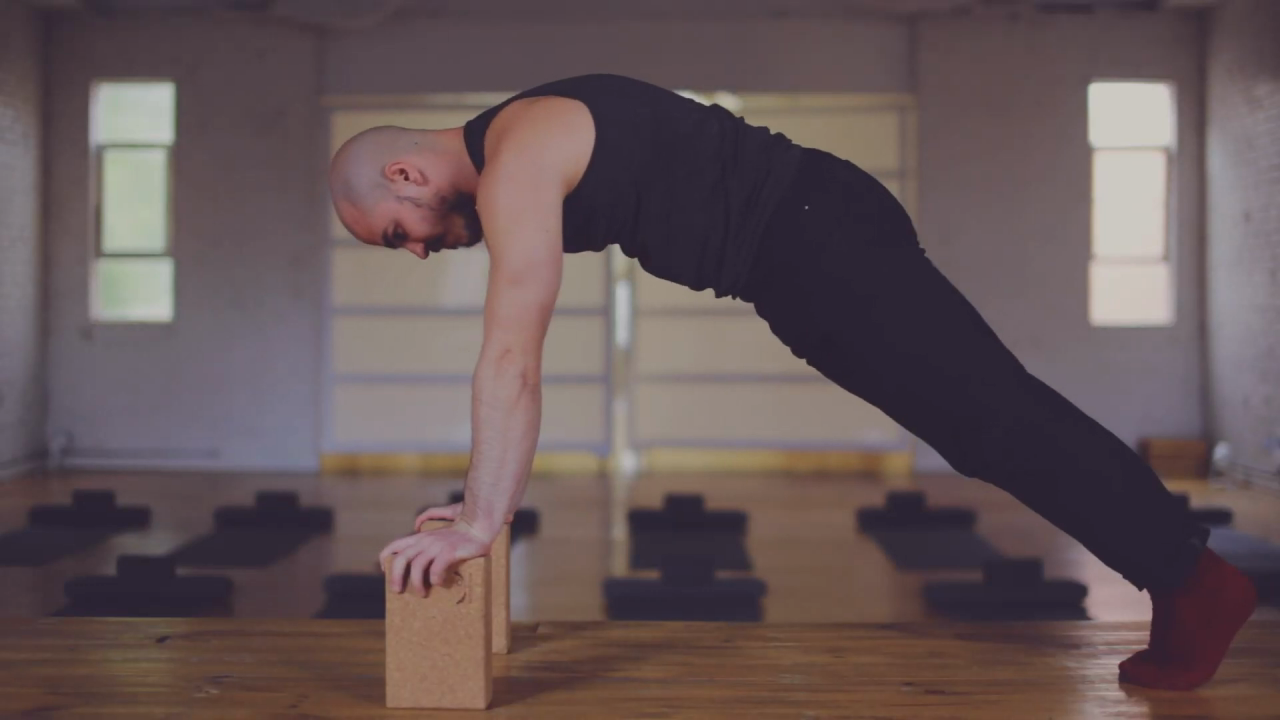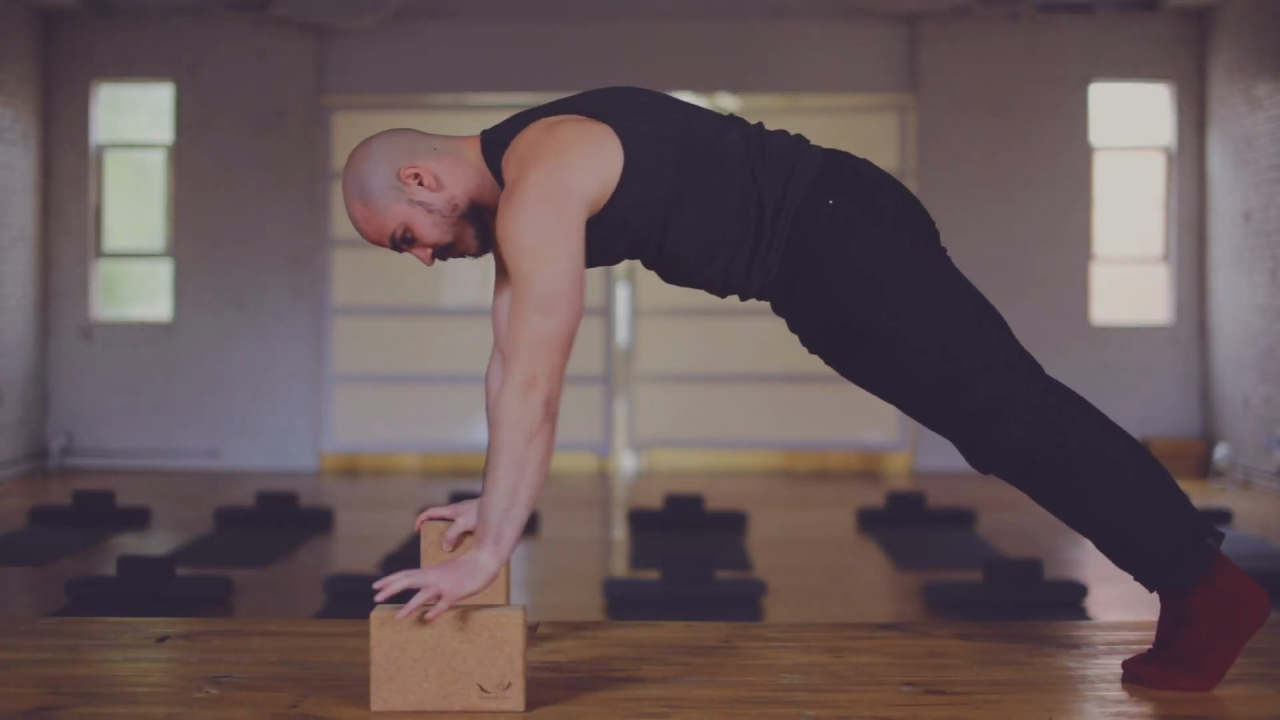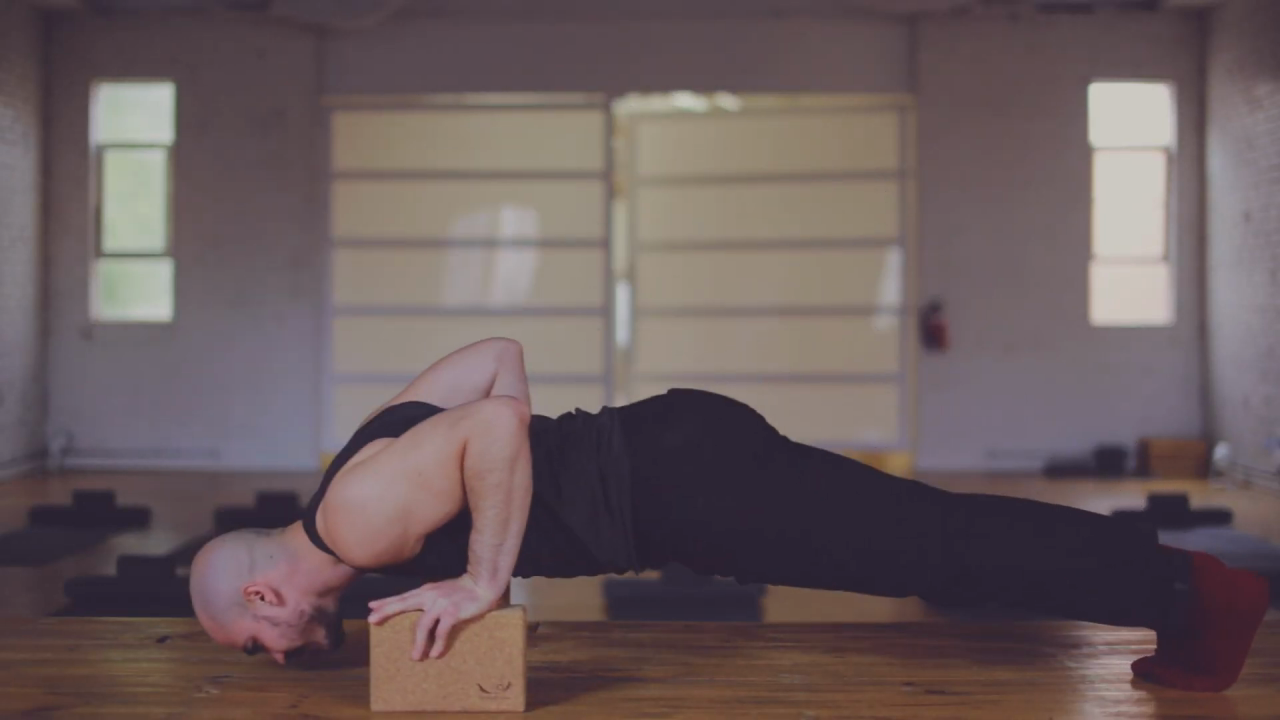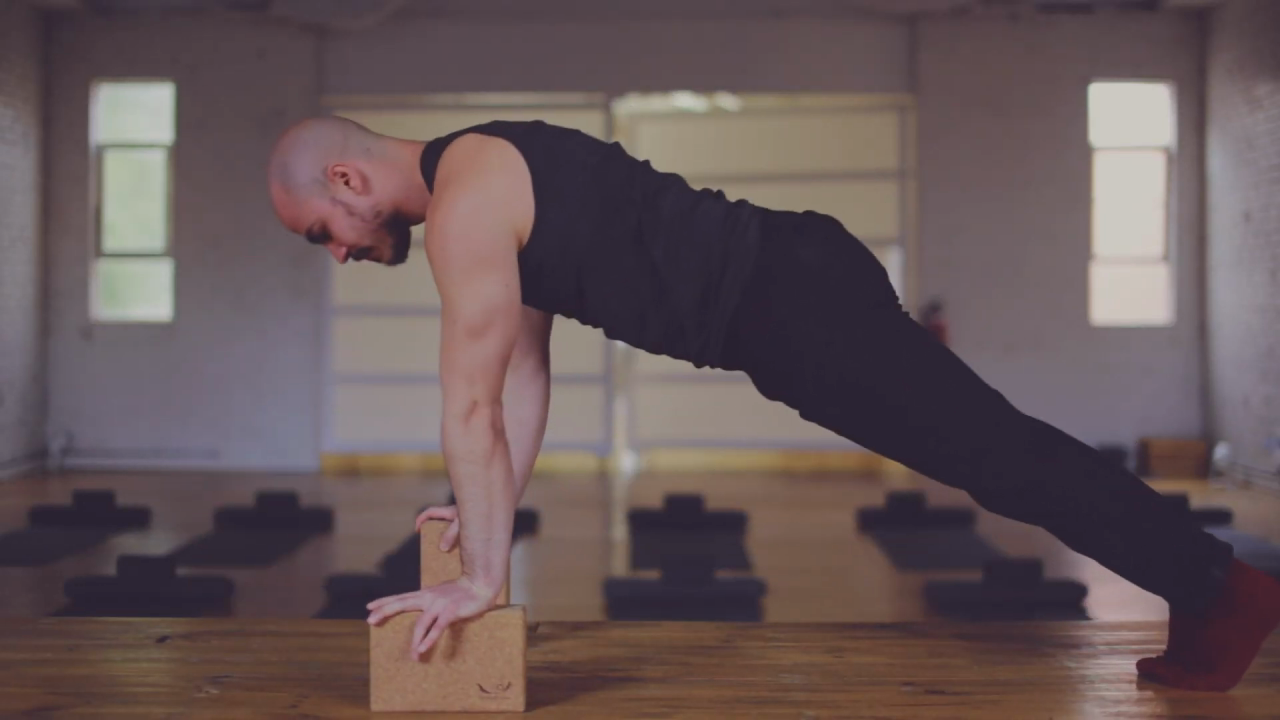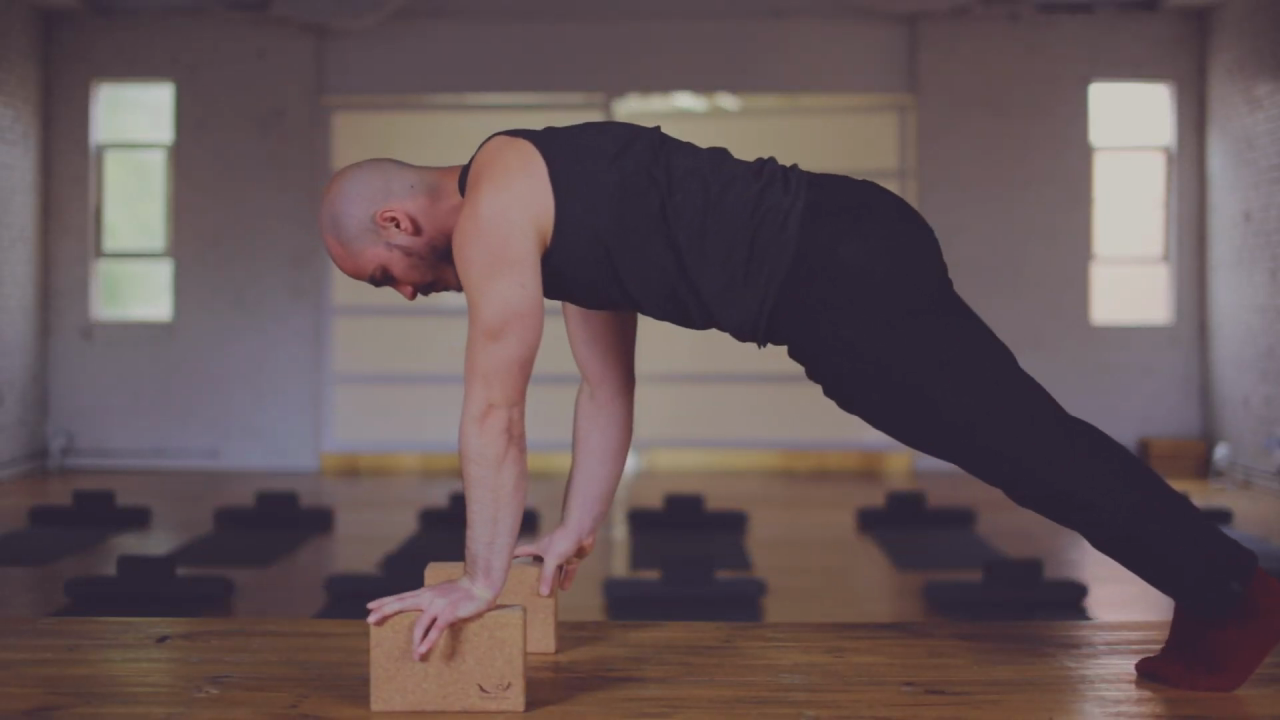
dt=1s
person 1, frame 1
left shoulder: (516, 163)
right shoulder: (509, 178)
left elbow: (509, 357)
right elbow: (516, 355)
left wrist: (478, 524)
right wrist: (487, 501)
left hip: (818, 235)
right hip: (801, 247)
left knee: (994, 415)
right knee: (986, 419)
left ankle: (1195, 580)
right ankle: (1181, 582)
person 1, frame 2
left shoulder: (536, 188)
right shoulder: (512, 188)
left elbow: (532, 381)
right elbow: (512, 356)
left wrist: (487, 554)
right wrist: (491, 502)
left hip: (840, 234)
right hip: (816, 256)
left knee: (1014, 417)
right knee: (1002, 423)
left ankle: (1207, 588)
right ankle: (1192, 591)
person 1, frame 3
left shoulder: (356, 520)
right shoulder: (371, 468)
left elbow: (496, 424)
right elbow: (498, 352)
left wrist: (480, 580)
left hip: (685, 489)
right hip: (677, 446)
left knee: (942, 550)
right knee: (941, 535)
left ankle: (1192, 595)
right ankle: (1177, 588)
person 1, frame 4
left shoulder: (464, 203)
right shoulder: (481, 181)
left elbow: (469, 404)
right elbow: (521, 366)
left wrist: (481, 577)
right wrist: (493, 509)
left hip: (792, 304)
right hip: (787, 281)
left knee: (999, 459)
right knee: (995, 450)
person 1, frame 5
left shoulder: (493, 208)
right shoulder: (546, 208)
left elbow: (492, 407)
right elbow: (607, 384)
left wrist: (481, 578)
right wrist: (575, 531)
left hip: (842, 275)
right hip: (845, 249)
left knee: (1031, 453)
right knee: (1031, 444)
